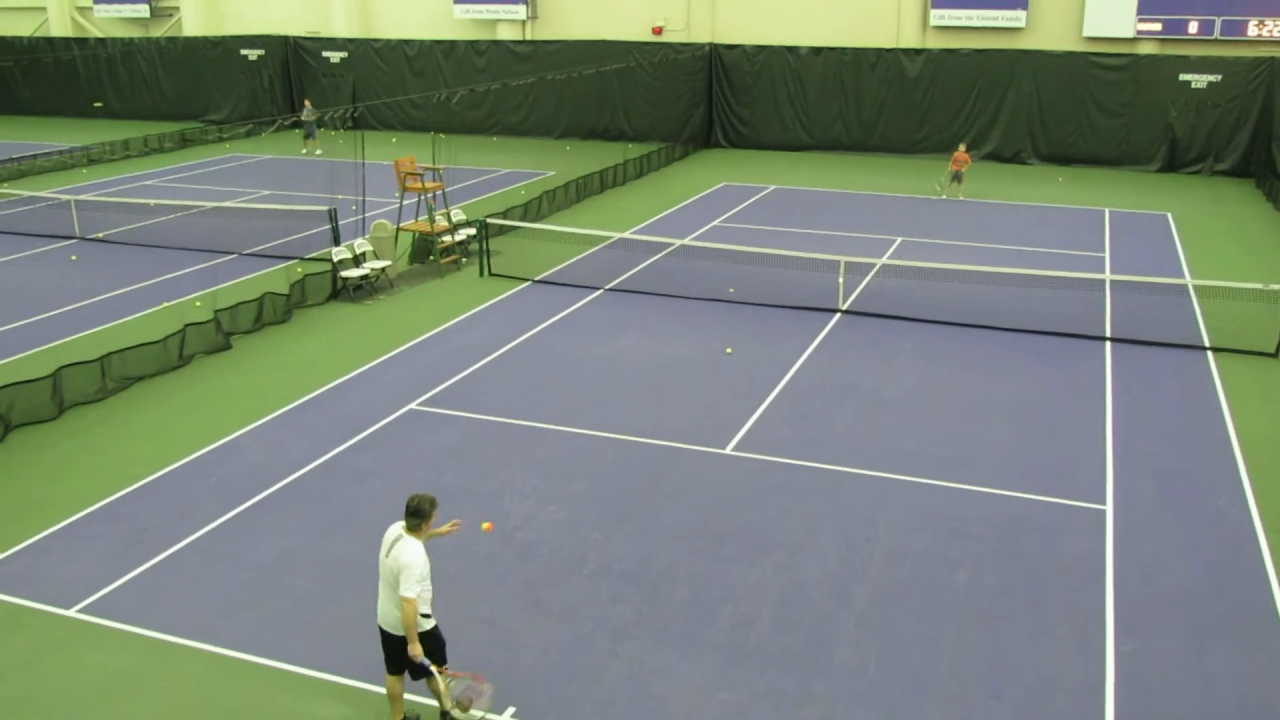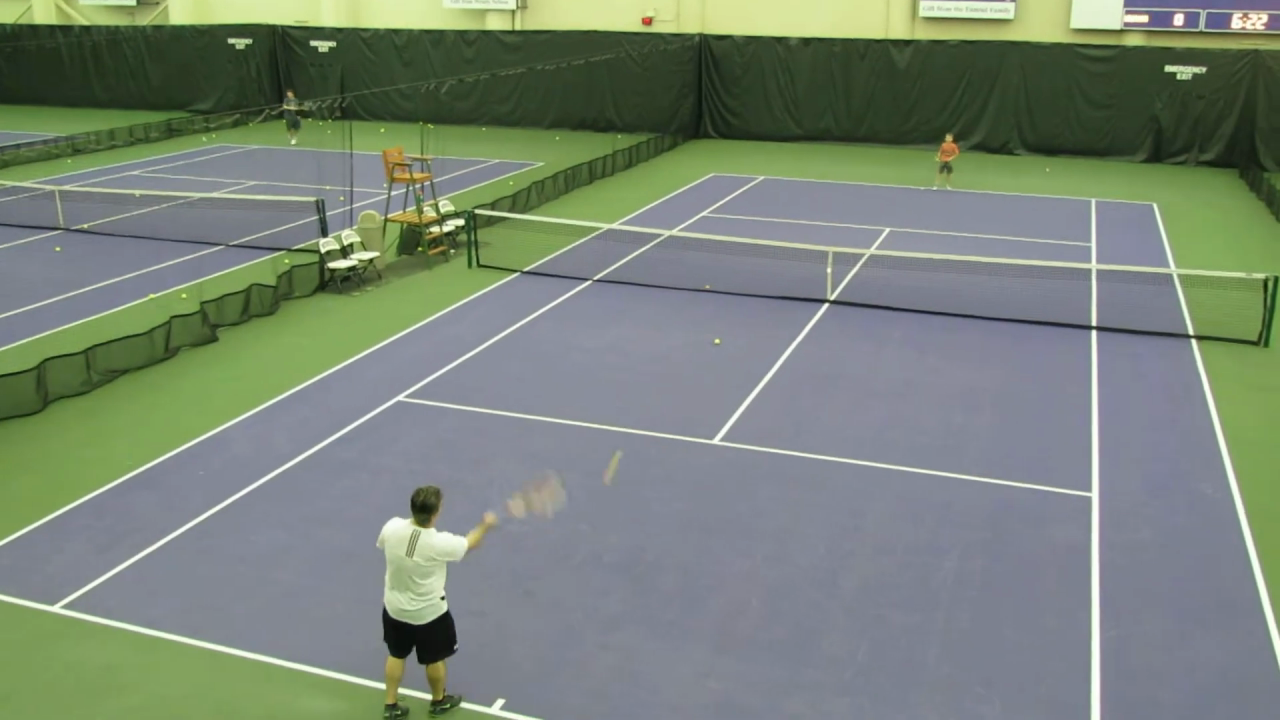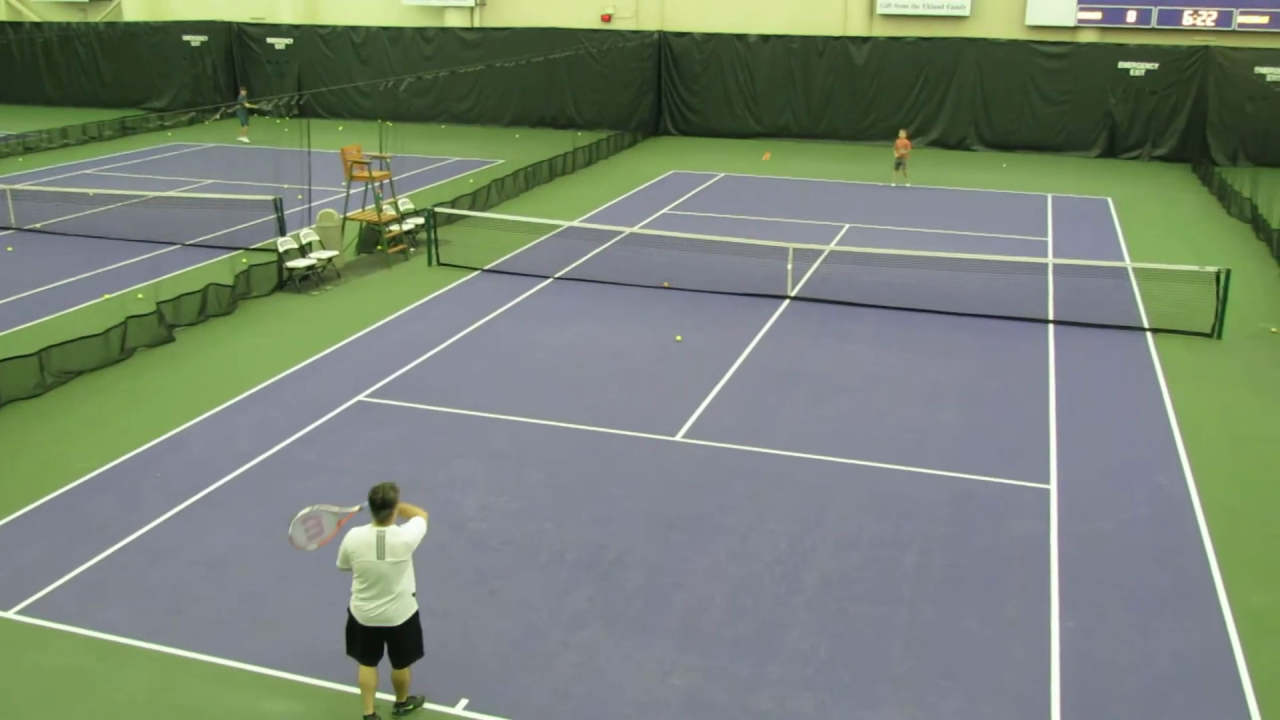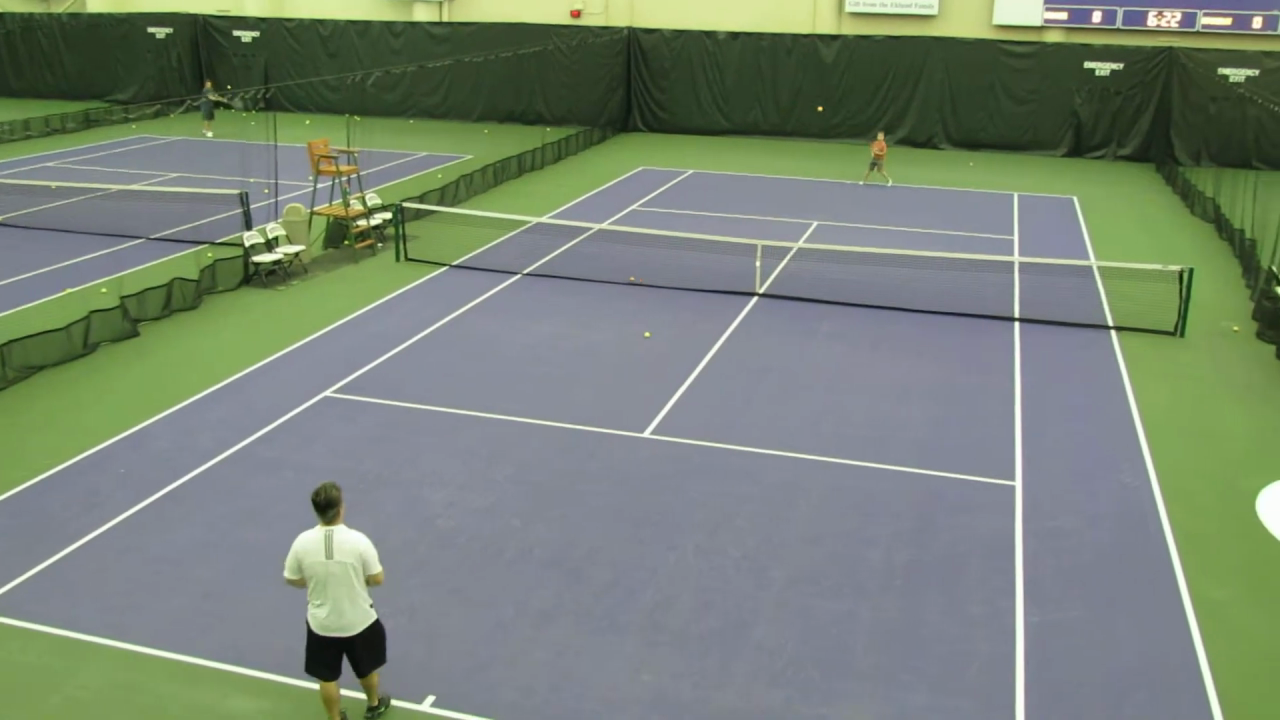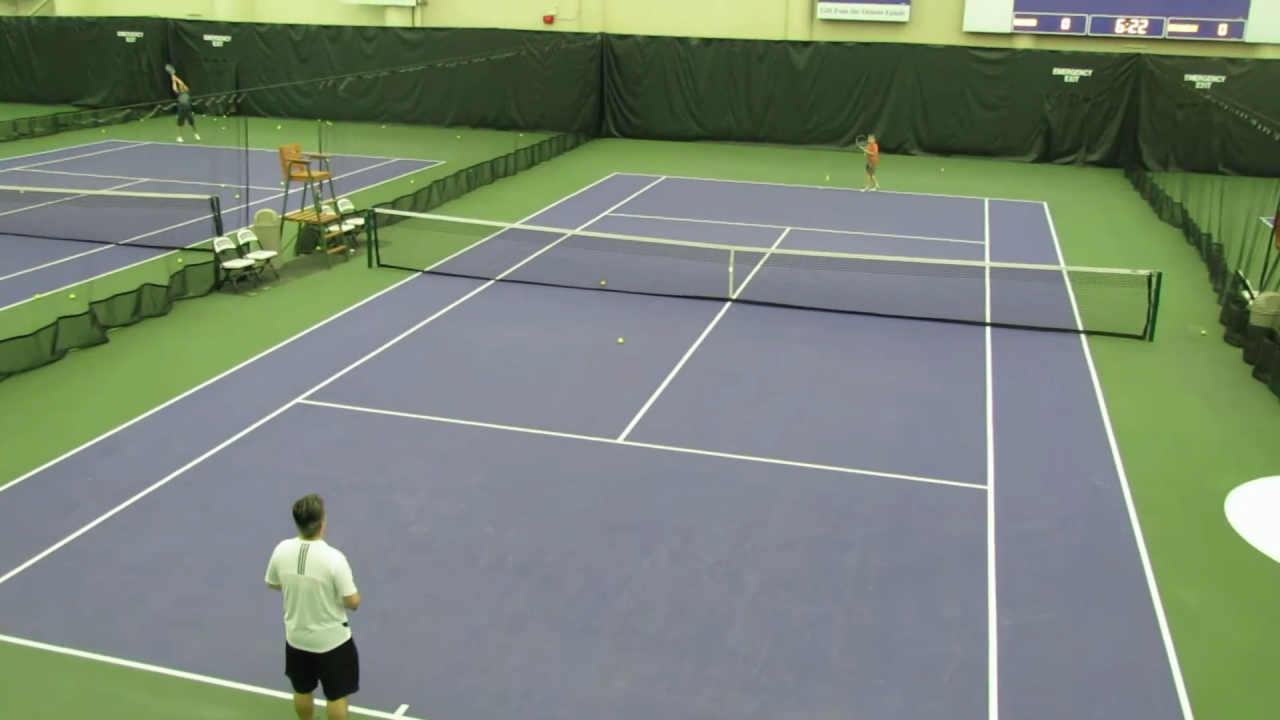
dt=0.4s
person 1, frame 1
left shoulder: (395, 530)
right shoulder: (414, 558)
right elbow: (407, 603)
left wrist: (438, 532)
right wrist: (413, 642)
left hip: (386, 620)
right hip: (414, 625)
left knee: (394, 672)
right knee: (435, 670)
person 1, frame 2
left shoulder: (392, 527)
right shoulder: (441, 543)
right elbow: (469, 543)
right wrist: (485, 526)
left hip: (394, 608)
right hip: (429, 613)
left knee: (396, 654)
right knee: (435, 659)
right ankle: (439, 701)
person 1, frame 3
left shoulder: (353, 537)
right shoulder: (406, 537)
left elbow: (344, 566)
right elbow: (421, 515)
right wrist: (395, 501)
left hip: (362, 614)
right hip: (400, 614)
left knee: (367, 663)
right knee: (401, 663)
person 1, frame 4
left shoulder: (302, 541)
right shoulder: (358, 540)
left elbow: (292, 580)
right elbow: (377, 579)
left hip: (321, 625)
right hip: (359, 622)
left knee: (328, 677)
right knee: (367, 669)
person 1, frame 5
left shoulder: (282, 550)
right shoulder: (333, 558)
left elbow: (273, 583)
right elbow: (353, 601)
right wrist: (349, 602)
left hip: (296, 637)
right hip: (332, 640)
left knee: (302, 690)
right knee: (337, 695)
